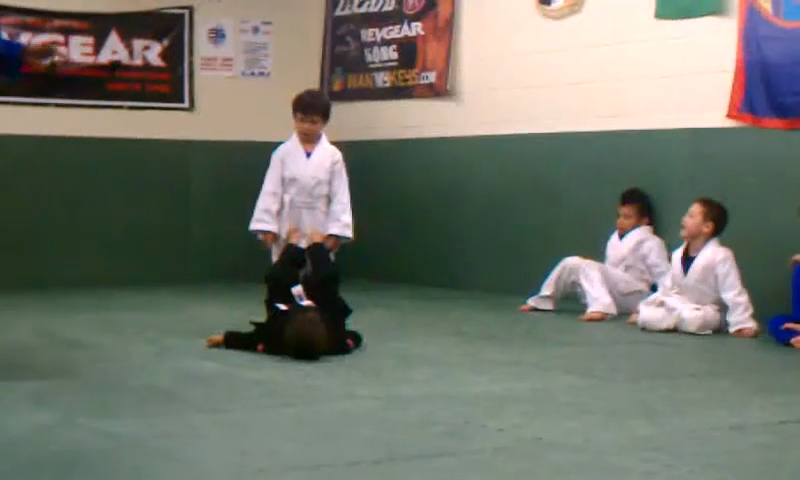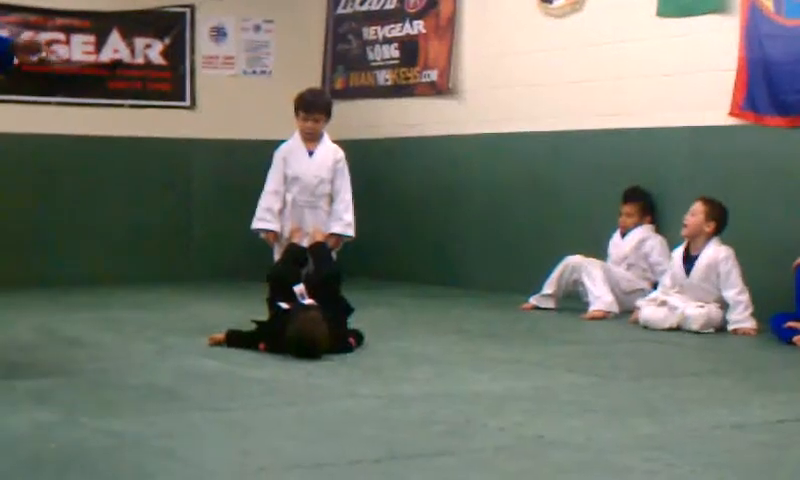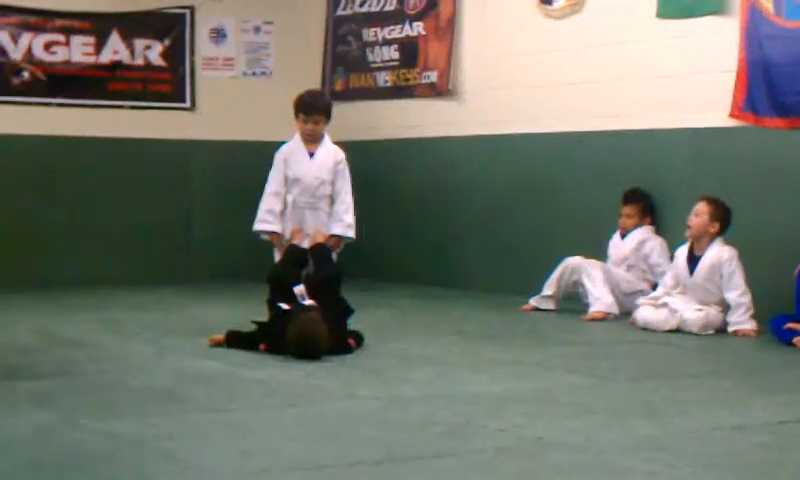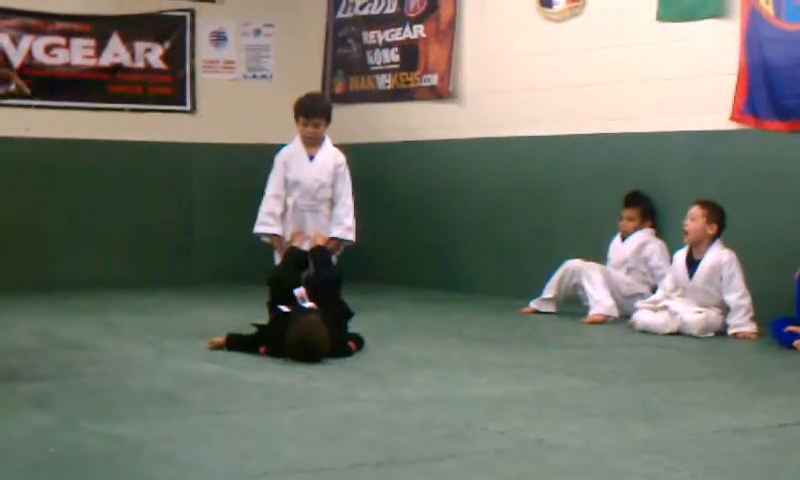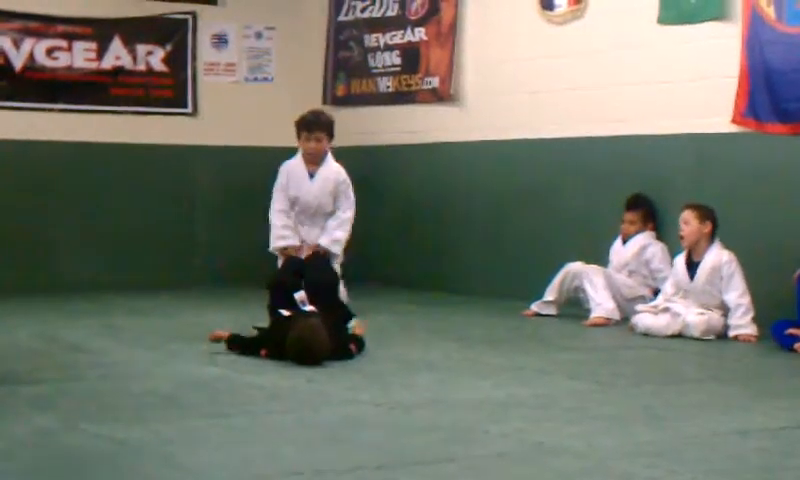
dt=0.2s
person 1, frame 1
left shoulder: (333, 155)
right shoulder: (283, 152)
left elbow: (340, 196)
right elbow: (271, 191)
left wrist: (336, 231)
right wrist: (267, 226)
left hip: (320, 229)
right hip: (287, 228)
person 1, frame 2
left shoulder: (335, 154)
right shoulder: (285, 151)
left elbow: (342, 195)
right elbow: (273, 190)
left wrist: (338, 230)
right wrist: (269, 226)
left hip: (322, 228)
right hip: (290, 227)
person 1, frame 3
left shoulder: (336, 155)
right shoulder: (285, 153)
left elbow: (343, 196)
right elbow: (274, 192)
left wrist: (338, 231)
right wrist: (271, 227)
left hip: (322, 229)
right hip: (290, 228)
person 1, frame 4
left shoulder: (336, 158)
right shoulder: (285, 155)
left elbow: (344, 199)
right elbow: (274, 195)
left wrist: (339, 234)
right wrist: (272, 230)
left hip: (323, 231)
right hip: (290, 229)
person 1, frame 5
left shoulder: (337, 175)
right shoulder: (288, 169)
left elbow: (345, 213)
right elbow: (279, 209)
left wrist: (326, 245)
right wrist: (287, 242)
left hip: (324, 239)
right hip: (294, 244)
person 2, frame 1
left shoulder: (277, 338)
right shoulder: (335, 342)
left elbow: (252, 340)
right elbow: (353, 338)
left wrist: (224, 338)
left knee: (278, 277)
right knee: (326, 277)
left ankle: (293, 245)
right ankle: (315, 245)
person 2, frame 2
left shoulder: (278, 336)
right shoulder: (336, 340)
left elbow: (253, 339)
right elbow: (355, 337)
left wrist: (226, 337)
left knee: (280, 276)
right knee: (328, 276)
left ankle: (295, 244)
right ankle: (317, 244)
person 2, frame 3
left shoulder: (278, 338)
right shoulder: (336, 341)
left elbow: (253, 340)
right elbow: (355, 338)
left wrist: (226, 337)
left knee: (281, 276)
right knee: (328, 277)
left ankle: (295, 245)
right ankle: (318, 245)
person 2, frame 4
left shoulder: (278, 341)
right shoulder: (337, 345)
left elbow: (252, 342)
right elbow: (355, 341)
left wrist: (225, 340)
left knee: (281, 278)
right knee: (328, 278)
left ankle: (295, 247)
right ankle: (318, 247)
person 2, frame 5
left shoulder: (277, 345)
right shoulder: (339, 348)
left elbow: (250, 346)
right elbow: (355, 345)
left wrist: (228, 338)
right wrist: (357, 333)
left knee: (281, 282)
right knee: (321, 283)
left ankle: (293, 259)
right ankle: (315, 256)
person 3, frame 1
left shoulder: (651, 243)
right shoulder: (615, 239)
left elbow: (663, 275)
left hip: (634, 296)
right hip: (613, 294)
left knee: (588, 267)
right knee: (571, 263)
left ankle: (601, 307)
right ankle: (543, 300)
person 3, frame 2
left shoulder: (653, 241)
right shoulder: (618, 237)
left elbow: (665, 273)
left hip: (635, 295)
right hip: (616, 292)
left knee: (590, 265)
right knee: (573, 262)
left ankle: (603, 306)
right ankle: (545, 298)
person 3, frame 3
left shoulder: (653, 243)
right shoulder: (618, 238)
left elbow: (665, 274)
left hip: (635, 296)
right hip: (615, 293)
left knee: (590, 266)
right knee: (573, 263)
left ankle: (603, 307)
right ankle: (545, 299)
person 3, frame 4
left shoulder: (653, 245)
right shoulder: (618, 241)
left elbow: (665, 278)
left hip: (635, 299)
right hip: (614, 297)
left knee: (590, 269)
right knee: (573, 266)
left ankle: (602, 309)
right ankle: (545, 302)
person 3, frame 5
left shoulder: (654, 248)
right shoulder: (619, 244)
left elbow: (666, 281)
left hip: (635, 302)
right hip: (615, 298)
left knee: (591, 272)
right knee: (574, 269)
left ankle: (604, 312)
right ankle: (546, 305)
person 4, frame 1
left shoulder: (720, 256)
right shoulder: (678, 254)
left elbow: (734, 293)
right elbow: (667, 288)
left wrist: (743, 324)
right wrist: (644, 309)
left hip: (704, 313)
right hip: (676, 307)
left knee: (692, 319)
right knee: (644, 316)
person 4, frame 2
left shoulder: (722, 254)
right shoulder: (678, 253)
left elbow: (735, 291)
right elbow: (666, 287)
left wrist: (742, 322)
right wrist: (644, 307)
left hip: (706, 310)
right hip: (678, 305)
left knee: (695, 317)
right knee: (644, 314)
person 4, frame 3
left shoulder: (726, 255)
right shoulder: (681, 253)
left elbow: (737, 293)
right elbow: (667, 285)
left wrist: (742, 324)
right wrist: (645, 305)
left hip: (707, 312)
right hip: (678, 306)
left knee: (692, 319)
right knee: (642, 314)
person 4, frame 4
left shoulder: (725, 258)
right shoulder: (680, 256)
left elbow: (738, 296)
right elbow: (667, 288)
left wrist: (742, 326)
right wrist: (645, 308)
left hip: (708, 315)
right hip: (678, 308)
left knee: (694, 322)
right knee: (641, 317)
person 4, frame 5
left shoulder: (725, 259)
right shoulder: (679, 260)
left elbow: (738, 297)
right elbow: (669, 293)
left wrist: (742, 329)
right wrist: (645, 311)
left hip: (710, 316)
right hip: (680, 311)
left knee: (696, 324)
right knee: (642, 320)
